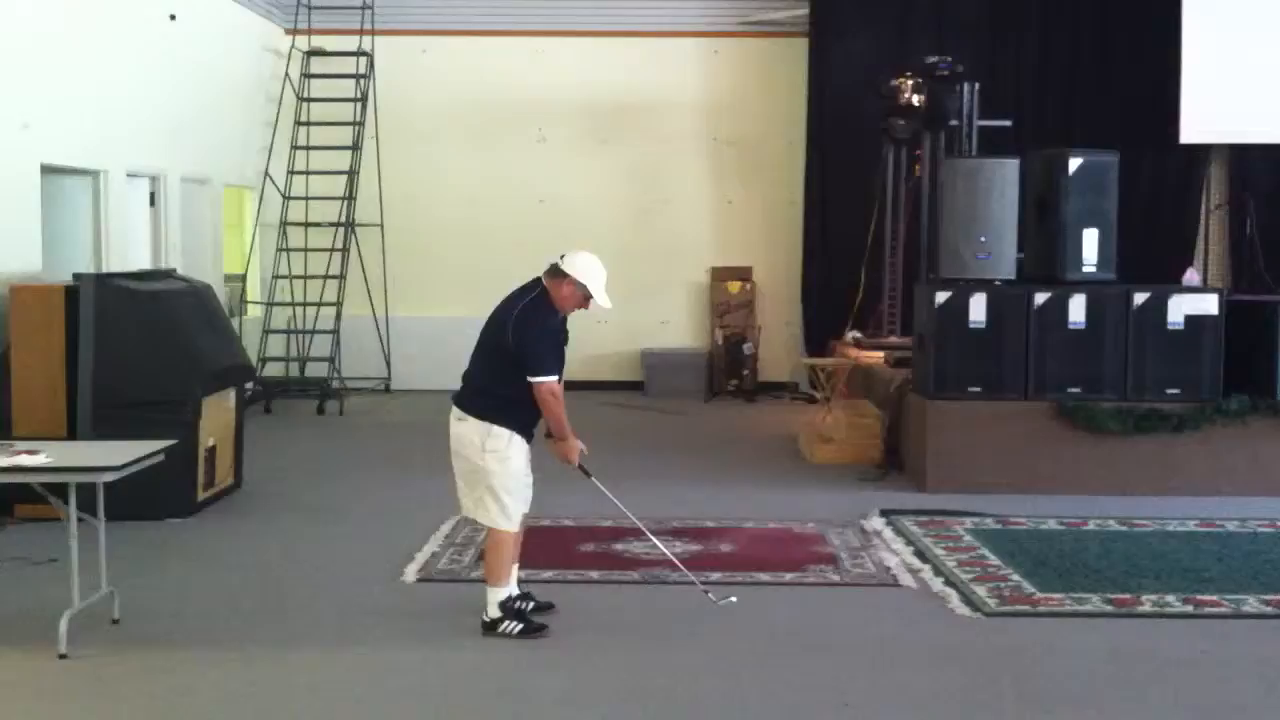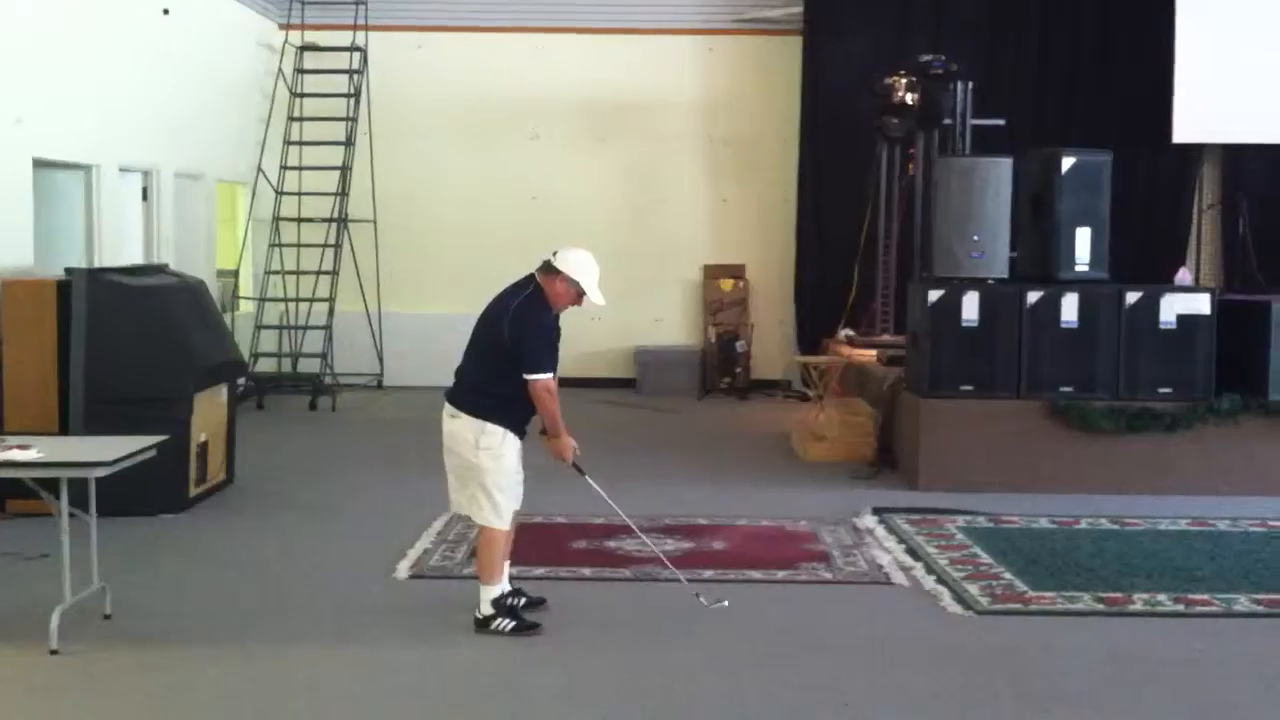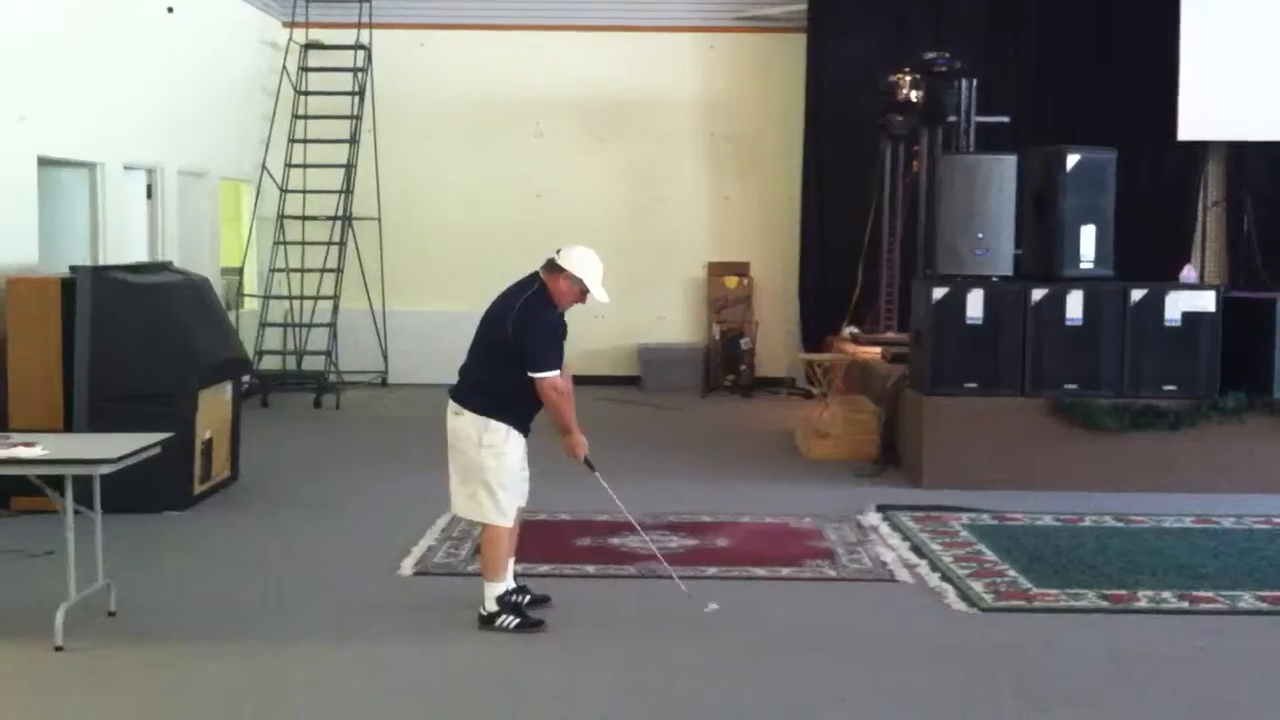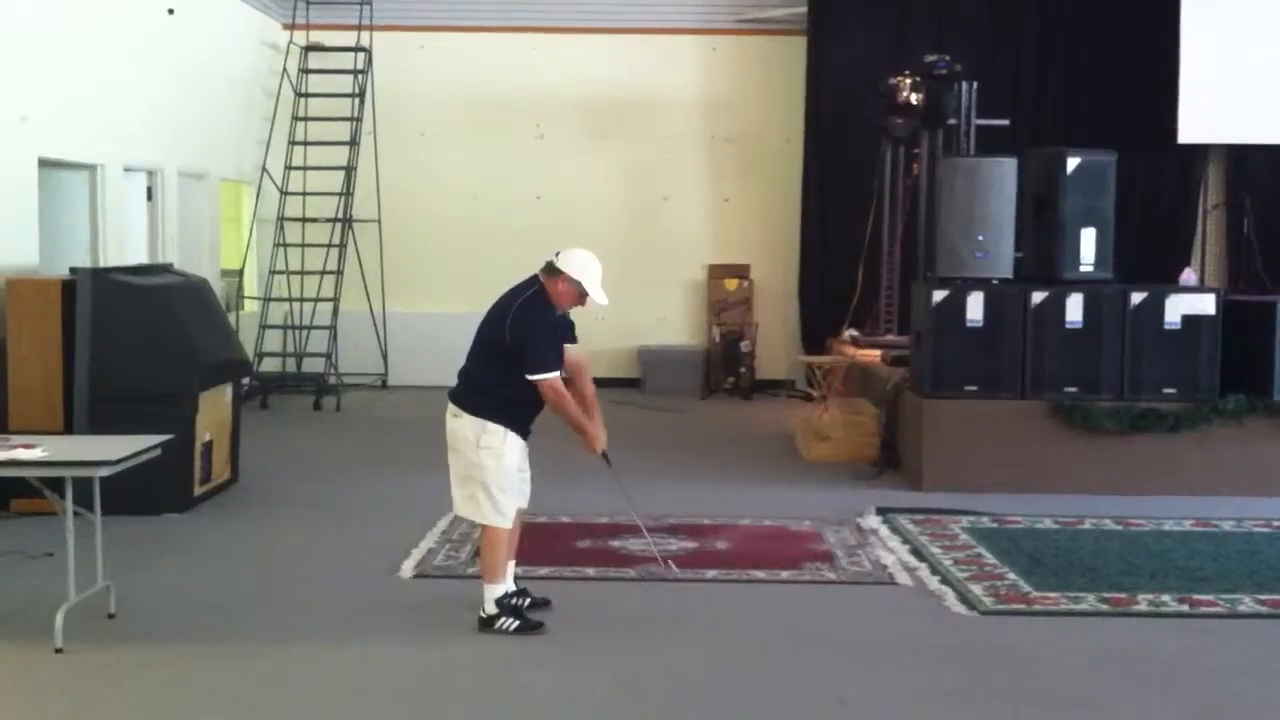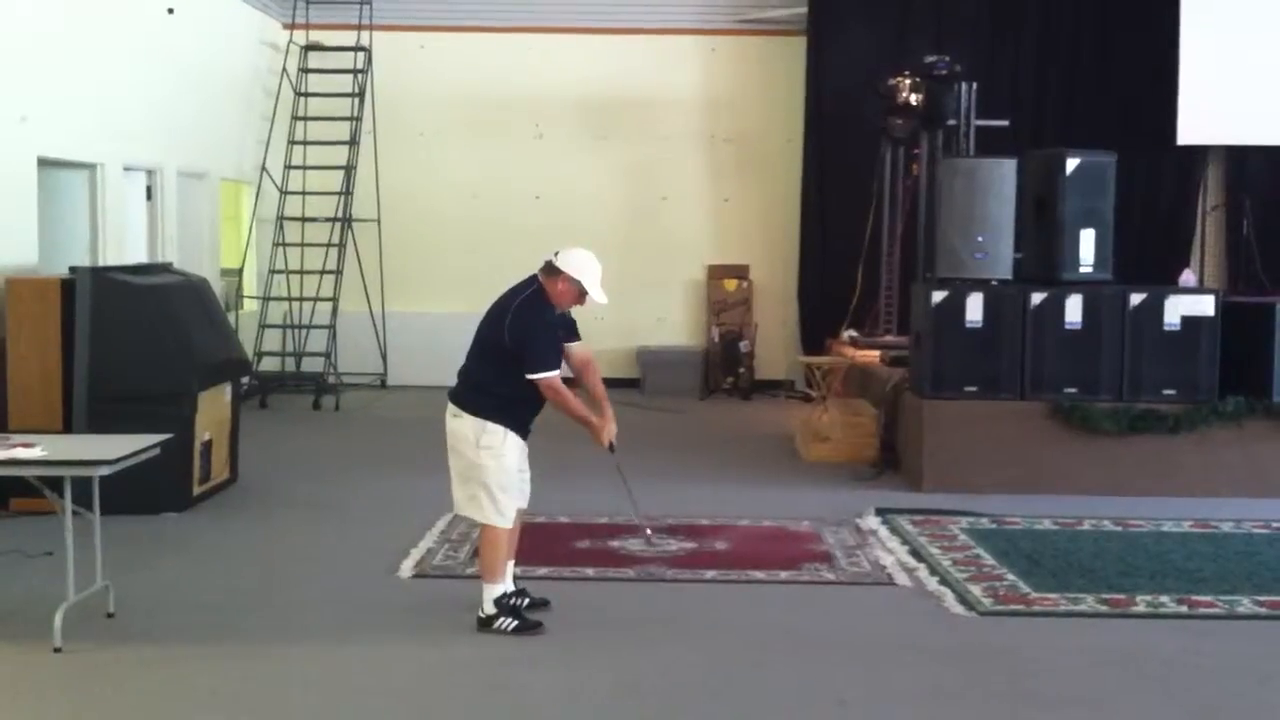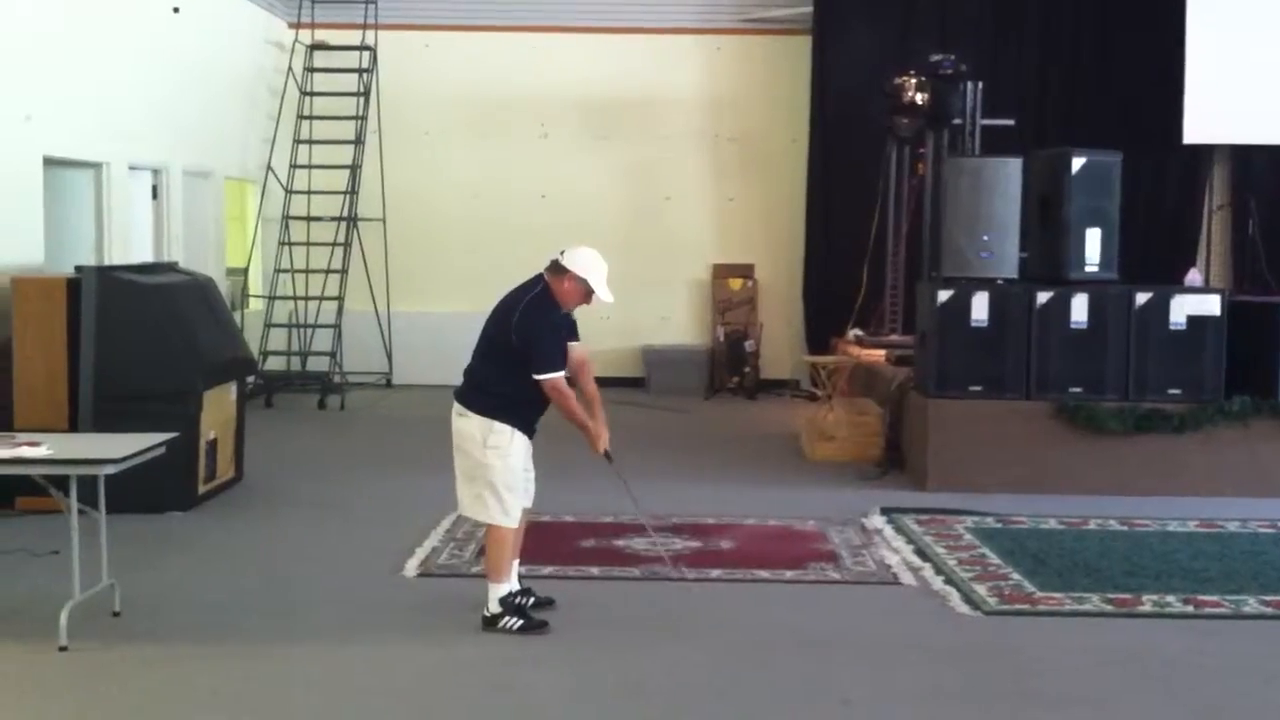
dt=0.2s
person 1, frame 1
left shoulder: (542, 306)
right shoulder: (535, 317)
left elbow: (552, 383)
right elbow: (546, 391)
left wrist: (562, 435)
right wrist: (565, 438)
left hip: (502, 423)
right hip: (489, 426)
left knee: (515, 511)
right knee: (503, 517)
left ankle: (510, 592)
right ankle: (497, 612)
person 1, frame 2
left shoulder: (534, 301)
right shoulder: (531, 315)
left elbow: (546, 379)
right elbow: (541, 388)
left wrist: (554, 431)
right wrist: (559, 435)
left hip: (494, 420)
right hip: (482, 423)
left knee: (506, 508)
right knee: (495, 515)
left ankle: (502, 589)
right ankle: (490, 609)
person 1, frame 3
left shoulder: (541, 300)
right shoulder: (534, 313)
left elbow: (559, 369)
right elbow: (550, 387)
left wrist: (571, 426)
right wrist: (570, 433)
left hip: (501, 417)
right hip: (485, 420)
left knee: (512, 505)
right knee: (498, 512)
left ankle: (507, 586)
right ankle: (494, 606)
person 1, frame 4
left shoulder: (547, 306)
right shoulder: (531, 315)
left elbow: (574, 364)
right elbow: (551, 387)
left wrist: (596, 418)
right wrist: (586, 429)
left hip: (504, 420)
right hip: (484, 422)
left knee: (514, 505)
right knee: (498, 513)
left ankle: (506, 588)
right ankle: (494, 608)
person 1, frame 5
left shoulder: (548, 306)
right shoulder: (529, 314)
left elbow: (580, 359)
right elbow: (551, 386)
left wrist: (606, 411)
right wrist: (593, 423)
left hip: (503, 420)
right hip: (484, 422)
left knee: (513, 506)
right knee: (497, 513)
left ankle: (505, 588)
right ankle: (492, 608)
person 1, frame 6
left shoulder: (551, 304)
right shoulder: (537, 314)
left elbow: (576, 362)
right elbow: (555, 387)
left wrist: (599, 416)
right wrist: (589, 428)
left hip: (507, 419)
right hip: (490, 422)
left knee: (518, 505)
right knee: (503, 512)
left ankle: (510, 587)
right ankle: (498, 607)
